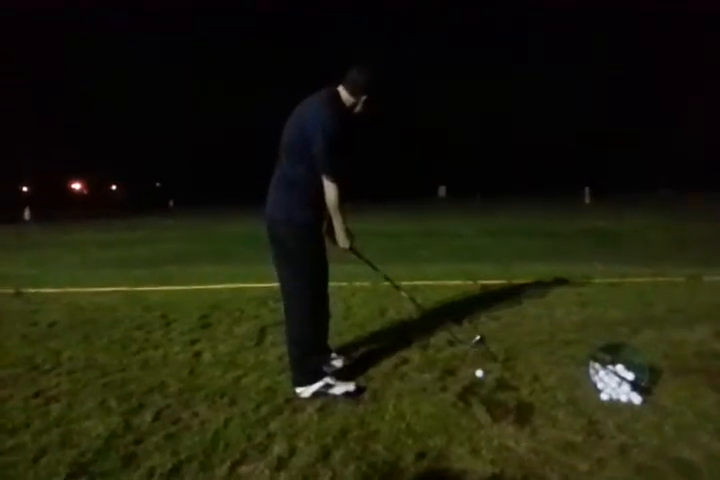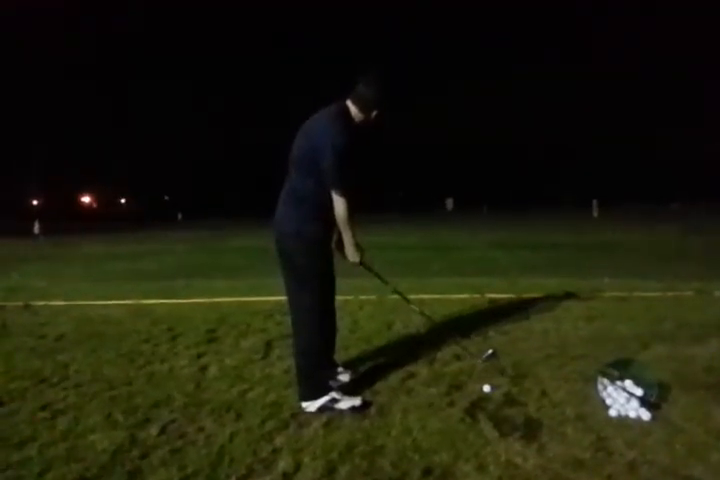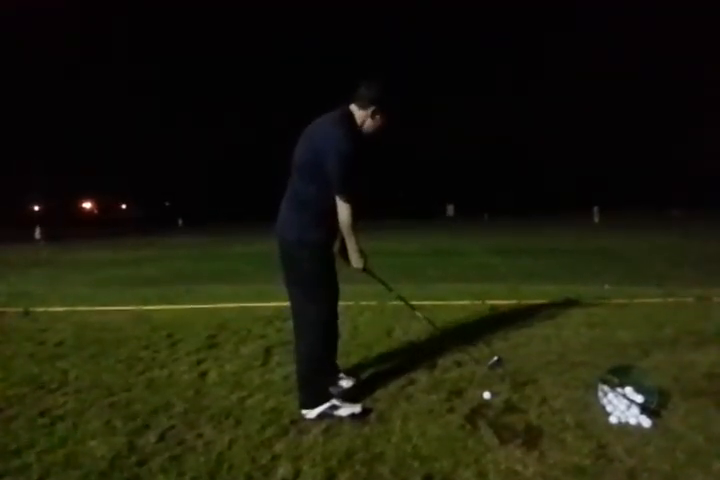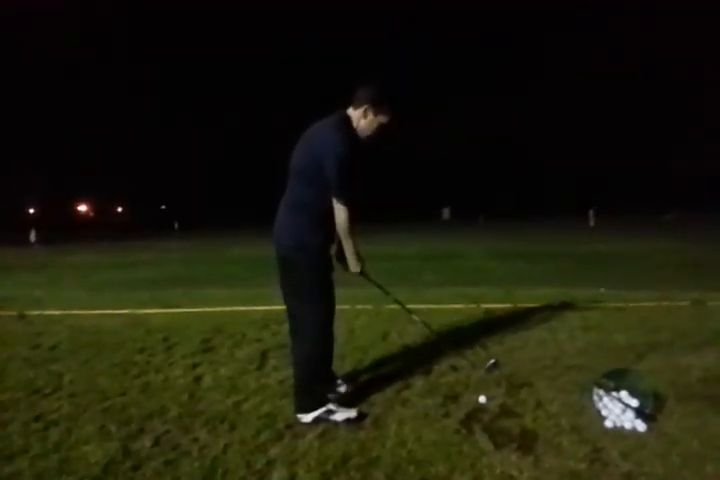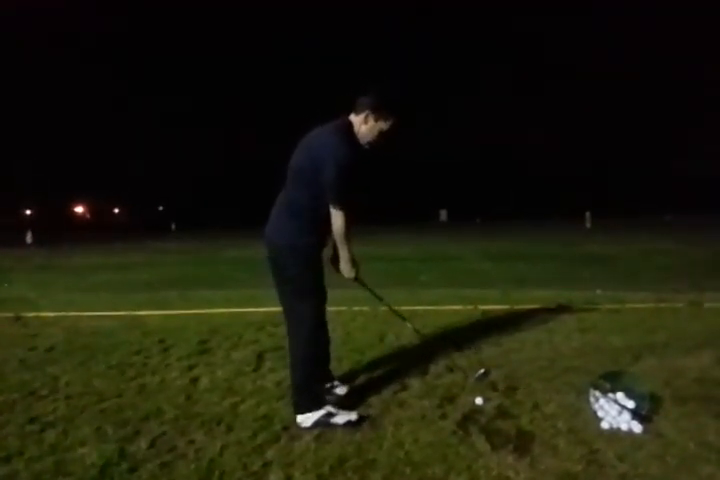
dt=1s
person 1, frame 1
left shoulder: (323, 106)
right shoulder: (326, 115)
right elbow: (329, 179)
left wrist: (329, 220)
right wrist: (340, 228)
left hip: (294, 209)
right hip: (292, 214)
left knee: (314, 287)
right knee: (303, 293)
left ankle: (318, 352)
right ankle: (309, 377)
person 1, frame 2
left shoulder: (331, 121)
right shoulder: (335, 131)
right elbow: (338, 194)
left wrist: (336, 233)
right wrist: (350, 242)
left hip: (303, 222)
right hip: (301, 228)
left knee: (321, 301)
right knee: (311, 306)
left ankle: (323, 366)
right ankle: (316, 392)
person 1, frame 3
left shoulder: (333, 126)
right shoulder: (340, 136)
right elbow: (342, 201)
left wrist: (341, 240)
right wrist: (353, 249)
left hip: (303, 228)
right hip: (303, 233)
left knee: (324, 305)
right knee: (314, 312)
left ankle: (326, 373)
right ankle: (316, 399)
person 1, frame 4
left shoulder: (329, 131)
right shoulder: (337, 139)
right elbow: (339, 204)
left wrist: (341, 246)
right wrist: (350, 252)
left hip: (299, 234)
right hip: (302, 238)
left knee: (318, 313)
right knee: (312, 318)
left ankle: (322, 380)
right ankle: (311, 404)
person 1, frame 5
left shoulder: (332, 137)
right shoulder: (338, 145)
right elbow: (336, 209)
left wrist: (339, 252)
right wrist: (345, 257)
left hip: (295, 235)
right hip: (292, 239)
left knee: (314, 312)
right knee: (305, 318)
left ankle: (320, 379)
right ankle: (310, 407)
